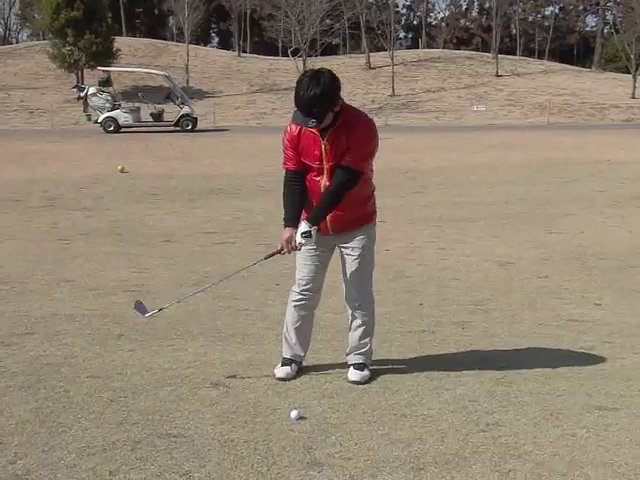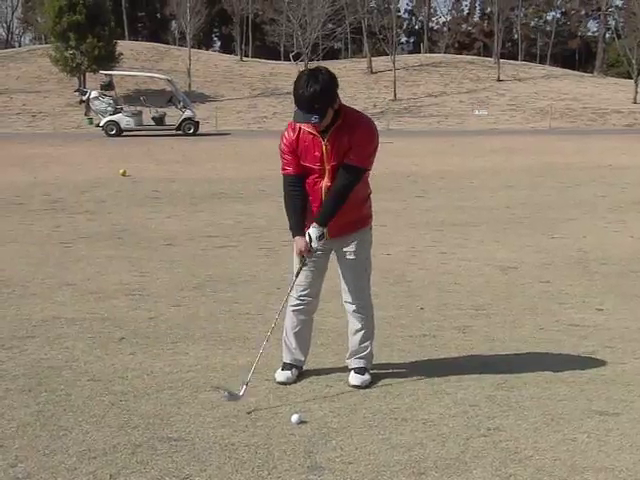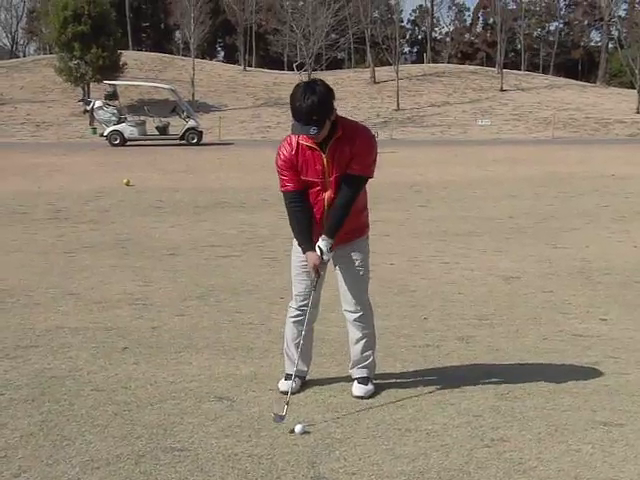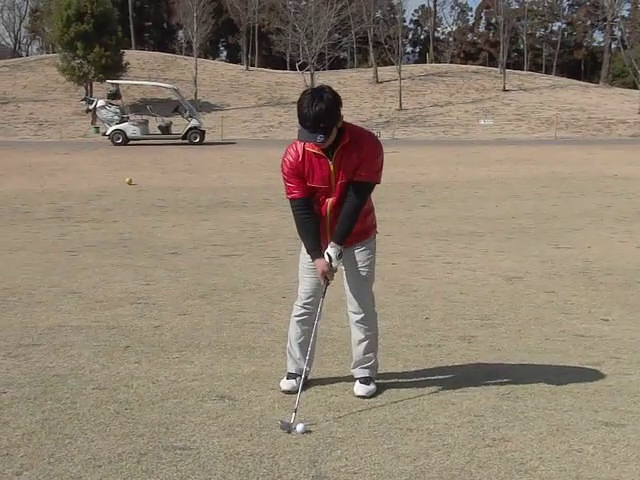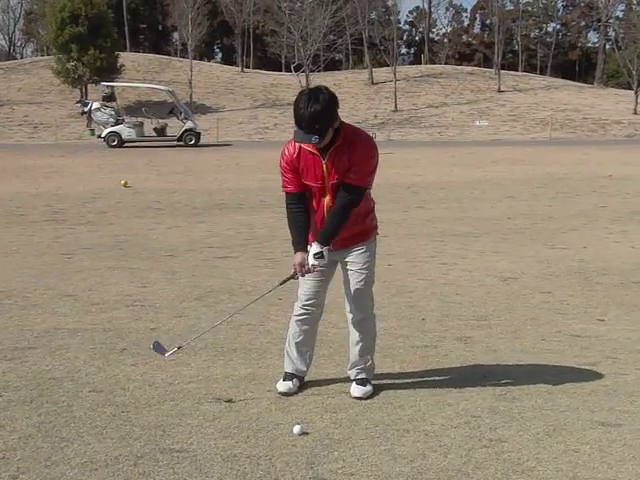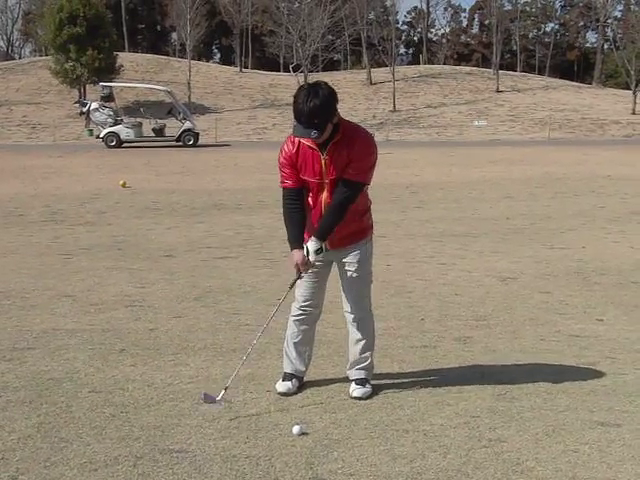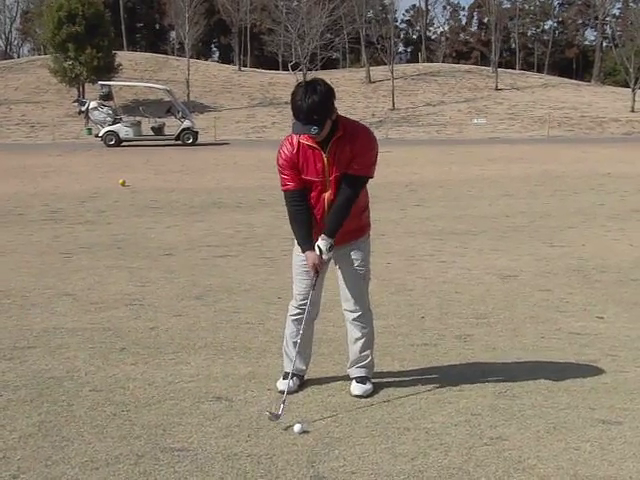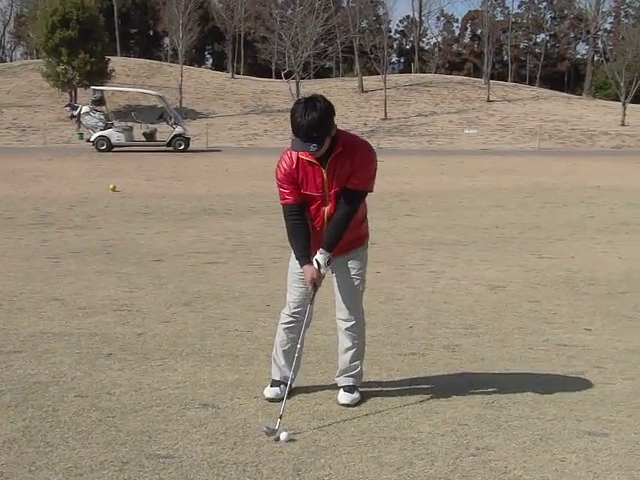
dt=0.3s
person 1, frame 1
left shoulder: (362, 128)
right shoulder: (295, 130)
left elbow: (343, 183)
right elbow: (294, 180)
left wrist: (310, 223)
right wrist: (290, 225)
left hip: (356, 225)
right hip: (311, 224)
left knee: (358, 294)
right knee: (303, 292)
left ankle: (359, 358)
right ankle: (292, 355)
person 1, frame 2
left shoulder: (362, 128)
right shoulder: (292, 133)
left elbow: (347, 183)
right elbow: (293, 186)
left wrist: (320, 225)
right wrist: (298, 232)
left hip: (352, 228)
right hip: (309, 229)
left knee: (357, 298)
right knee: (301, 297)
left ankle: (360, 362)
right ankle: (292, 360)
person 1, frame 3
left shoulder: (360, 138)
right shoulder: (288, 150)
left elbow: (349, 193)
right elbow: (295, 202)
left wrist: (328, 239)
right wrist: (308, 248)
left hip: (350, 237)
right hip: (307, 239)
left knee: (356, 306)
right knee: (300, 306)
left ankle: (362, 372)
right ankle: (295, 370)
person 1, frame 4
left shoulder: (367, 144)
right shoulder: (294, 156)
left elbow: (356, 199)
right elbow: (301, 209)
left wrist: (337, 246)
right wrist: (317, 254)
left hip: (357, 239)
right hip: (316, 240)
left knee: (361, 306)
right knee: (305, 305)
left ankle: (364, 372)
right ankle: (296, 369)
person 1, frame 5
left shoulder: (362, 146)
right shoulder: (292, 152)
left elbow: (348, 202)
right elbow: (295, 203)
left wrist: (320, 245)
right wrist: (300, 248)
left hip: (357, 240)
right hip: (315, 241)
left knee: (360, 308)
right knee: (305, 307)
left ankle: (361, 373)
right ankle: (294, 371)
person 1, frame 6
left shoulder: (361, 142)
right shoulder: (291, 148)
left elbow: (345, 197)
right elbow: (292, 200)
left wrist: (318, 240)
right wrist: (296, 246)
left hip: (353, 239)
right hip: (310, 240)
left knee: (358, 308)
right knee: (303, 307)
left ankle: (360, 373)
right ankle: (293, 371)
person 1, frame 7
left shoulder: (361, 138)
right shoulder: (289, 149)
left elbow: (349, 194)
right elbow: (295, 202)
left wrist: (327, 239)
right wrist: (307, 247)
left hip: (351, 237)
right hip: (309, 238)
left knee: (356, 306)
right knee: (301, 304)
left ankle: (361, 371)
right ankle: (293, 370)
person 1, frame 8
left shoulder: (361, 152)
right shoulder: (288, 162)
left elbow: (348, 208)
right elbow: (294, 216)
left wrist: (325, 253)
right wrist: (305, 261)
left hip: (349, 247)
right hip: (307, 248)
left knee: (350, 316)
right knee: (293, 313)
left ankle: (349, 380)
right ankle: (281, 376)
